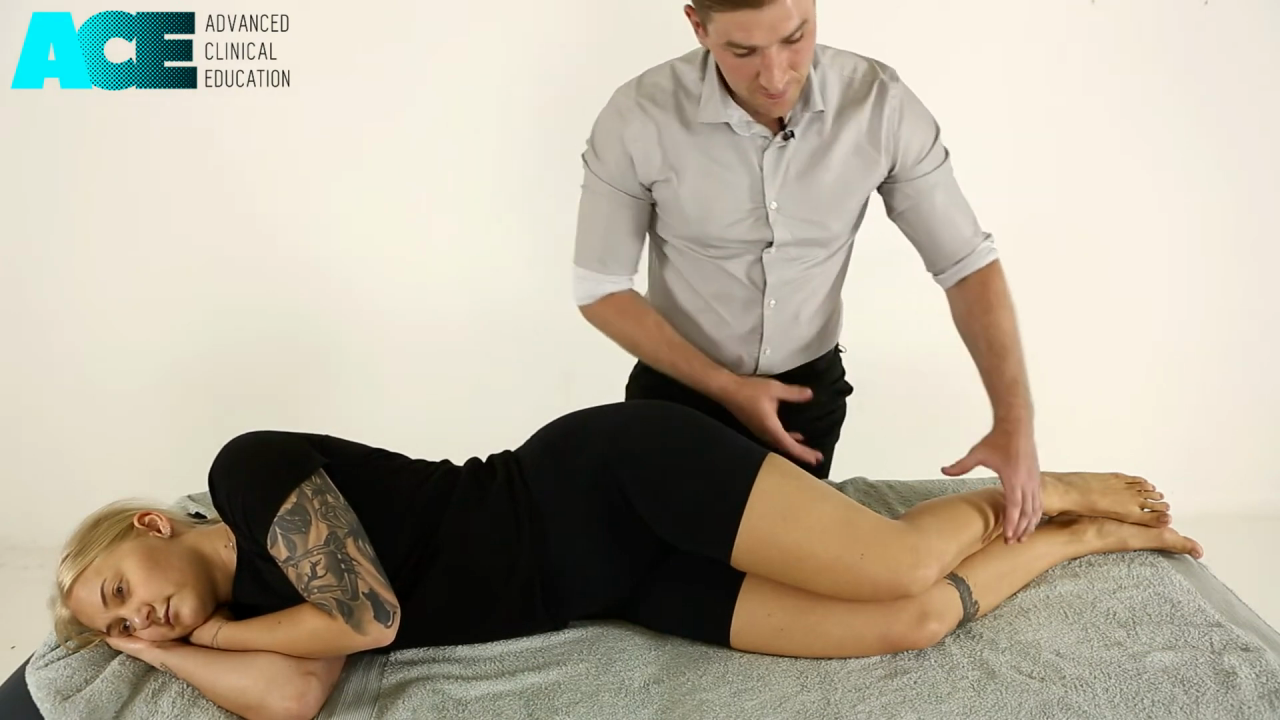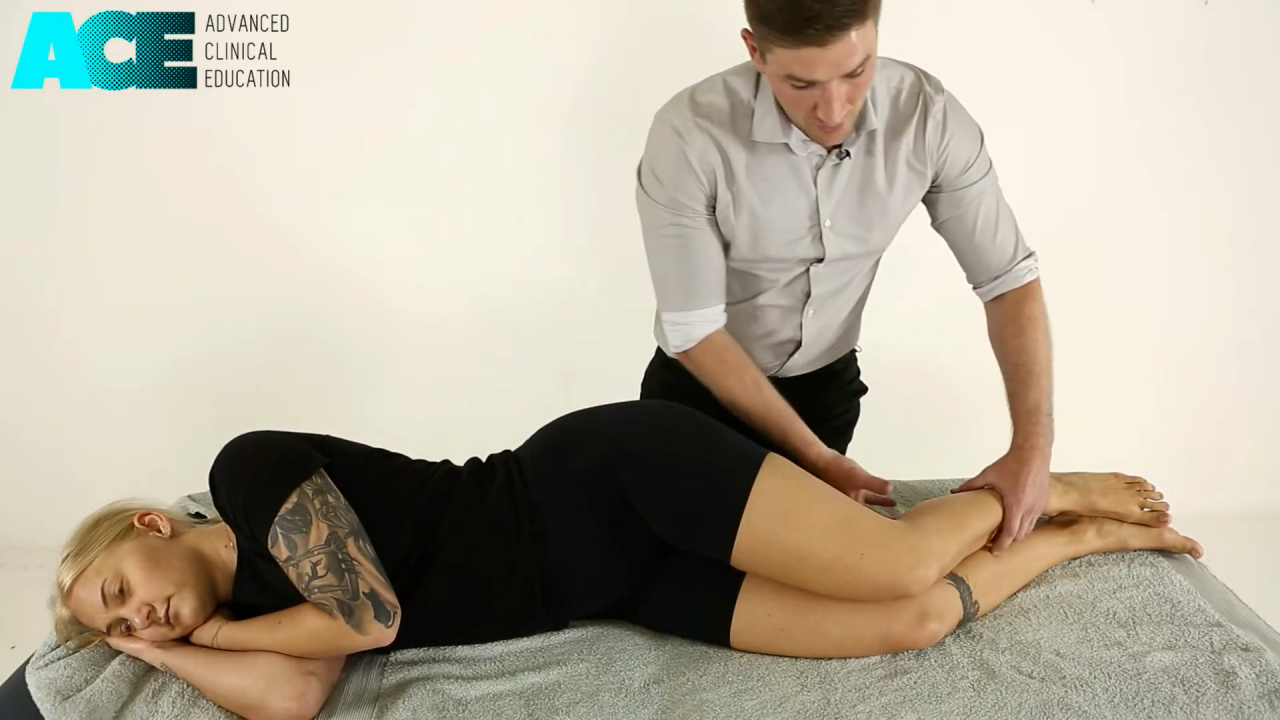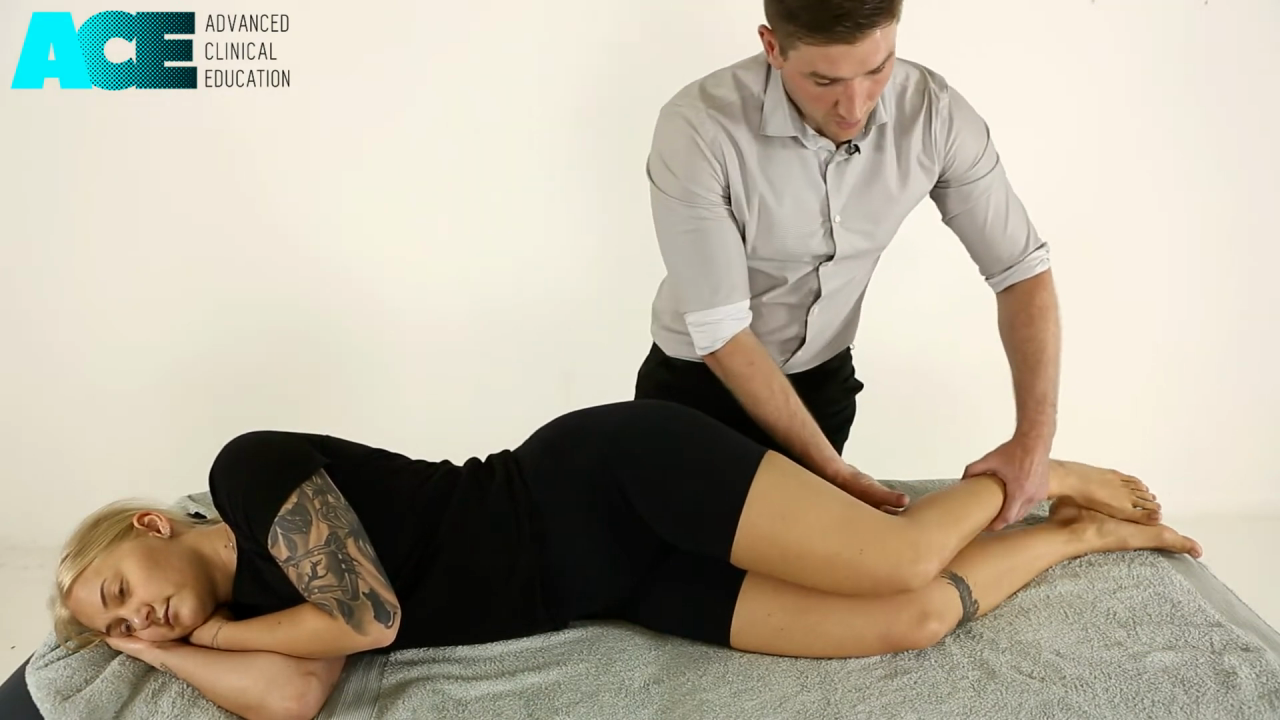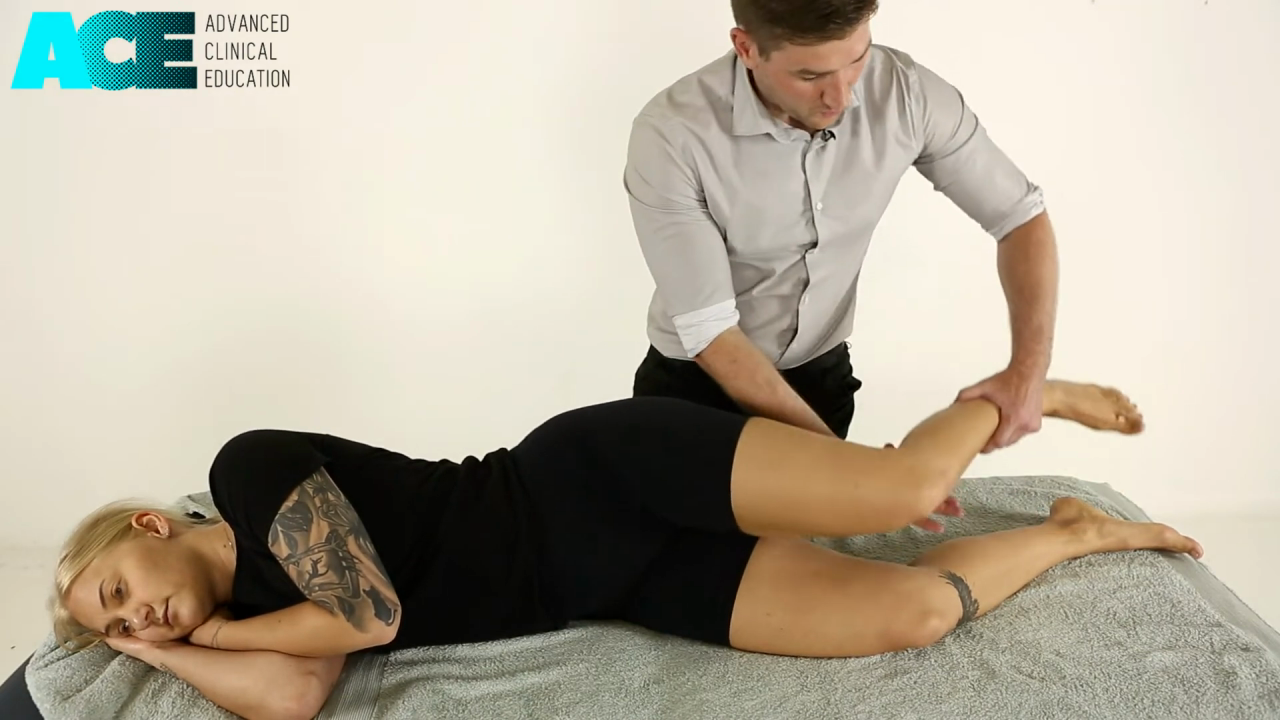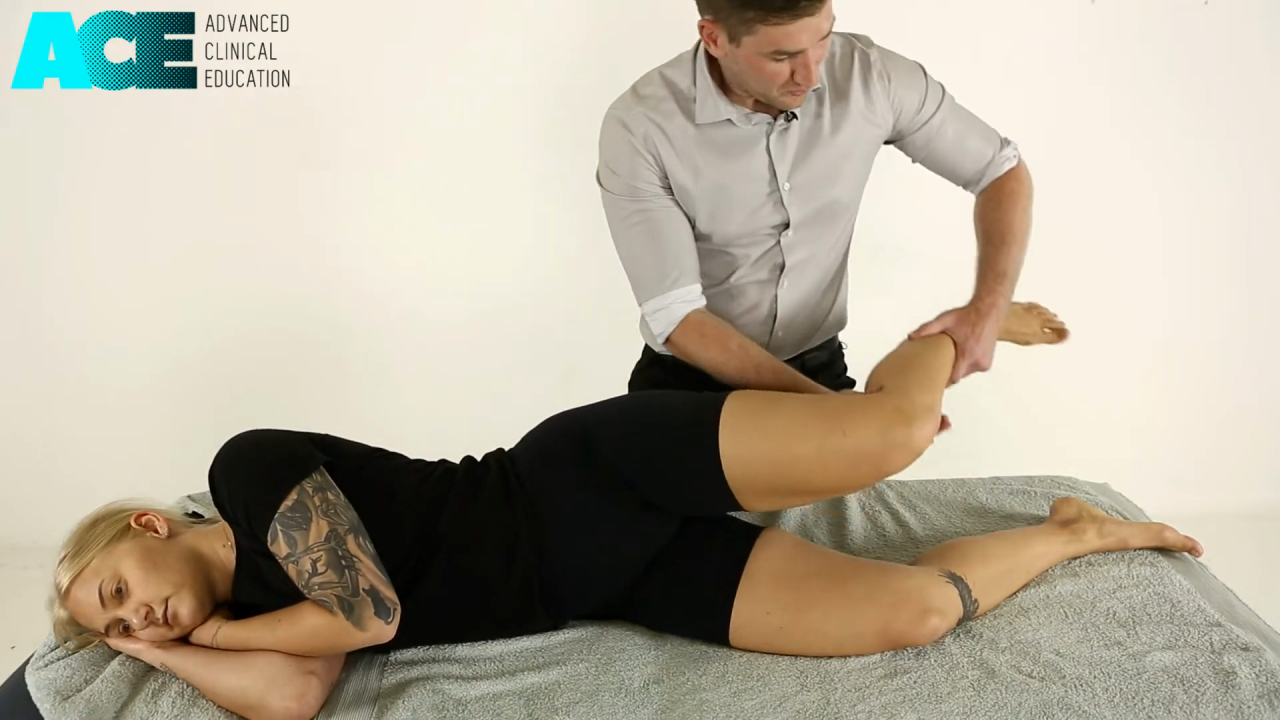
dt=0.4s
person 1, frame 1
left shoulder: (251, 470)
right shoulder: (262, 604)
left elbow: (374, 614)
left wrist: (210, 625)
left hip: (611, 473)
right hip: (624, 585)
left knee: (901, 572)
right knee: (912, 622)
left ankle: (1042, 490)
right ankle: (1082, 537)
person 1, frame 2
left shoulder: (250, 470)
right shoulder: (263, 607)
left elbow: (374, 615)
left wrist: (219, 627)
left hip: (610, 474)
right hip: (619, 587)
left knee: (901, 572)
right knee: (914, 620)
left ankle: (1041, 489)
right ankle: (1077, 538)
person 1, frame 3
left shoulder: (250, 471)
right shoulder: (259, 605)
left elbow: (374, 615)
left wrist: (222, 625)
left hip: (606, 478)
right hip: (617, 586)
left knee: (900, 563)
right knee: (914, 620)
left ankle: (1032, 473)
right ankle: (1074, 535)
person 1, frame 4
left shoulder: (249, 471)
right shoulder: (257, 609)
left elbow: (374, 614)
left wrist: (213, 628)
left hip: (604, 476)
right hip: (620, 586)
left knee: (900, 486)
right knee: (914, 612)
right ankle: (1076, 530)
person 1, frame 5
left shoulder: (249, 471)
right shoulder: (258, 605)
left elbow: (371, 612)
left wrist: (213, 621)
left hip: (601, 472)
right hip: (616, 584)
left knee: (889, 431)
right knee: (913, 612)
left ankle: (958, 328)
right ankle: (1076, 531)
person 2, frame 1
left shoulder: (881, 105)
right shoulder: (637, 119)
left elbow: (968, 263)
right elbow: (600, 290)
left wrist: (1014, 422)
right wrist: (726, 389)
left hip: (809, 388)
right hip: (680, 392)
person 2, frame 2
left shoulder: (928, 115)
right shoulder: (689, 134)
left elbow: (1010, 279)
right elbow: (692, 331)
left wrist: (1033, 447)
right wrist: (814, 458)
left hip: (826, 385)
right hip: (701, 390)
person 2, frame 3
left shoulder: (935, 114)
right shoulder: (698, 129)
left elbow: (1022, 269)
right elbow: (720, 333)
left wrist: (1034, 437)
right wrist: (834, 474)
left hip: (822, 382)
right hip: (696, 387)
person 2, frame 4
left shoulder: (907, 92)
right shoulder: (669, 136)
left elbow: (1022, 216)
right elbow: (709, 332)
left wrist: (1028, 368)
left hip: (822, 377)
right hip: (695, 385)
person 2, frame 5
left shoulder: (870, 75)
right shoulder: (639, 128)
left elbow: (1004, 171)
right elbow: (674, 316)
left wrist: (988, 309)
left hip: (818, 369)
right hip: (689, 382)
